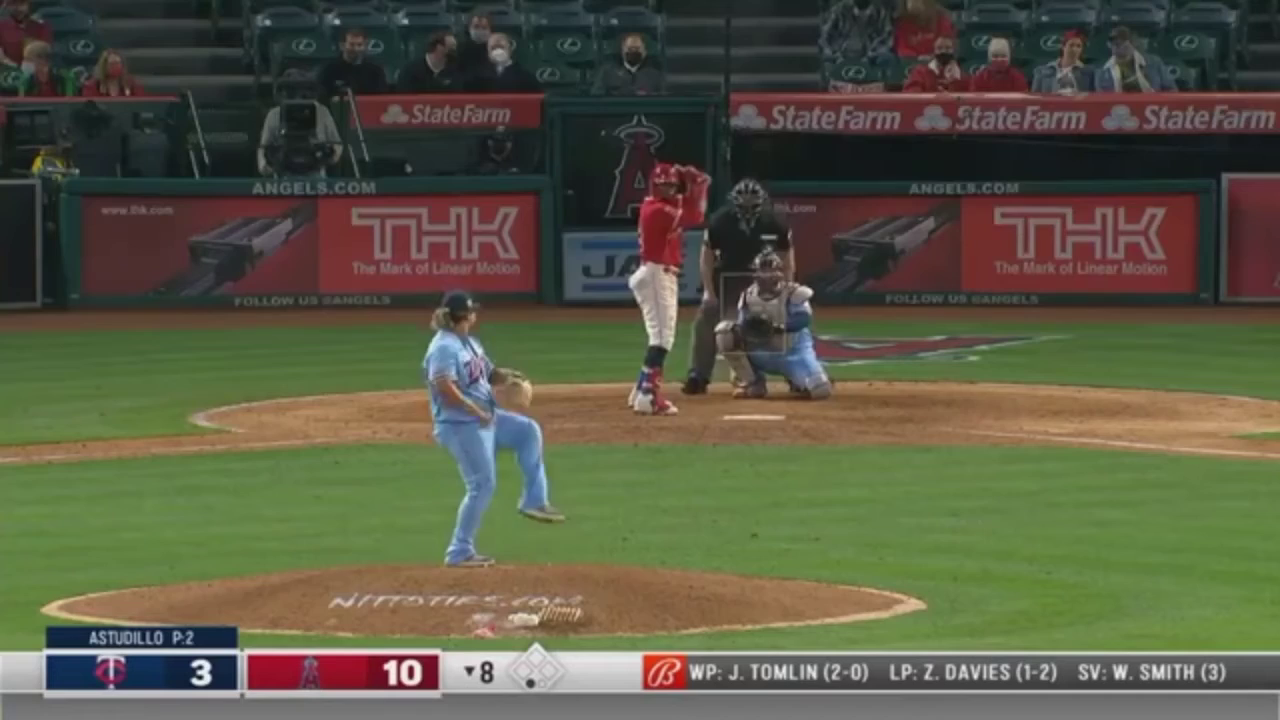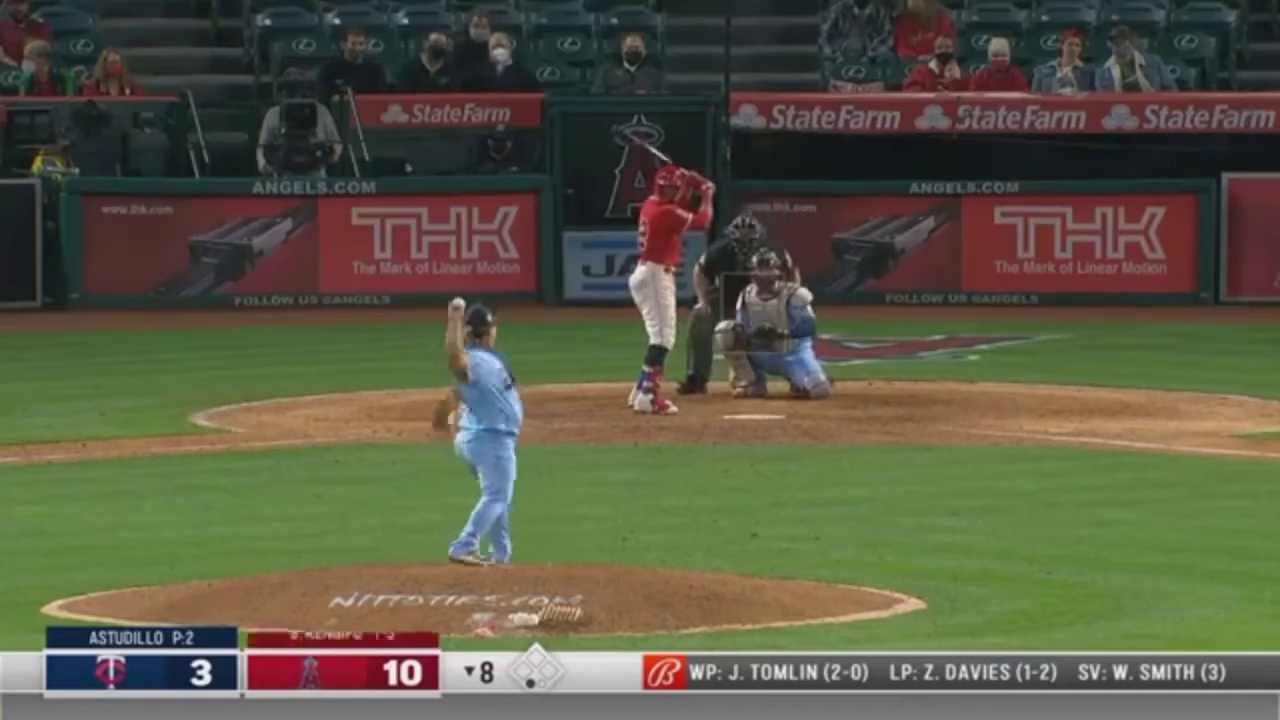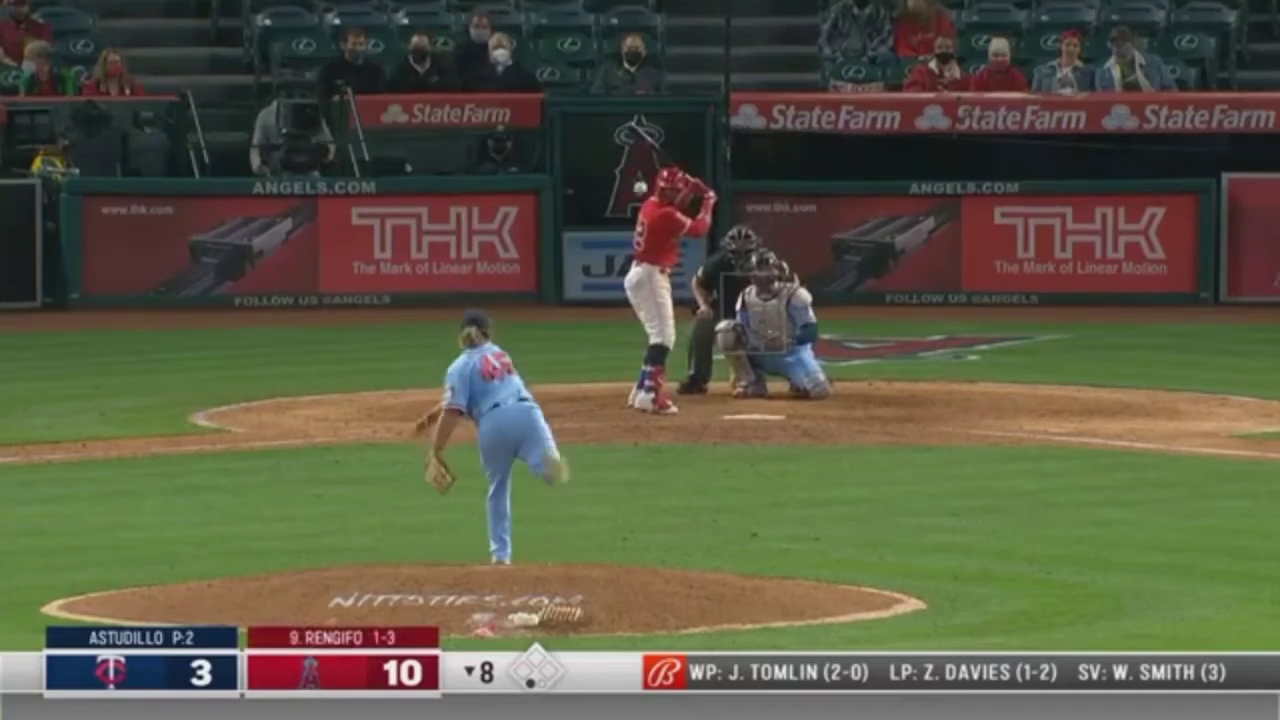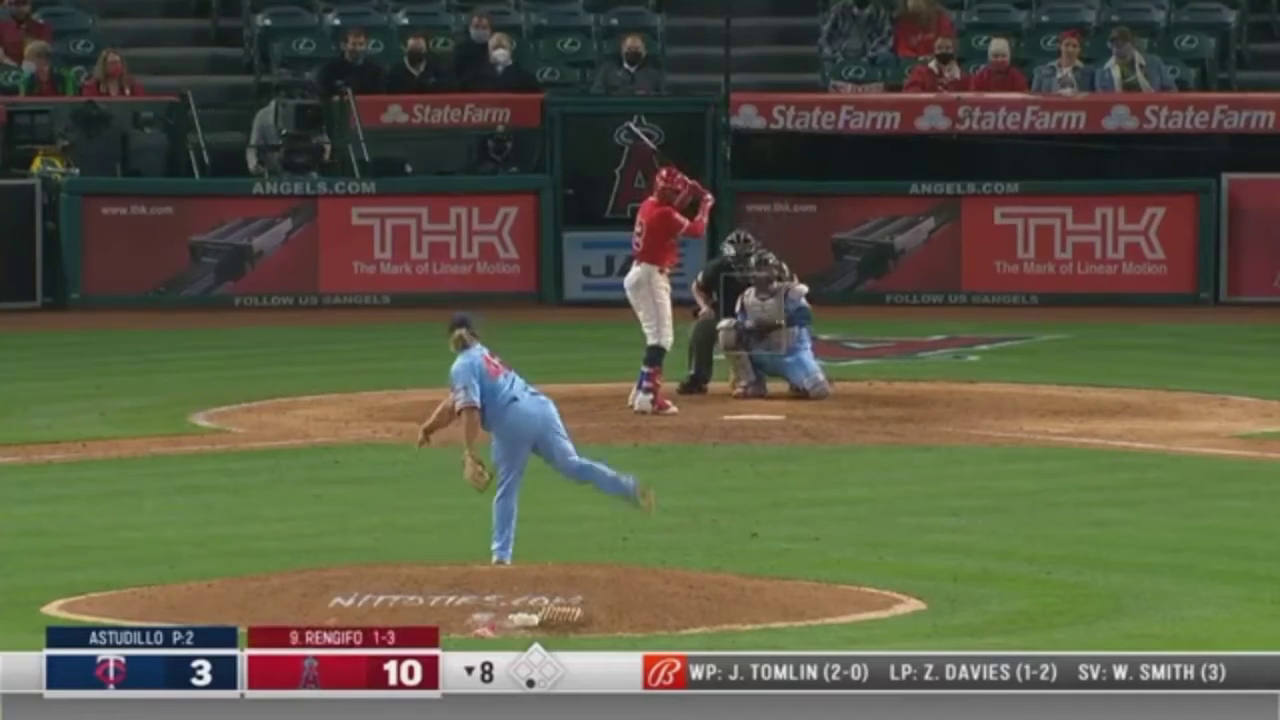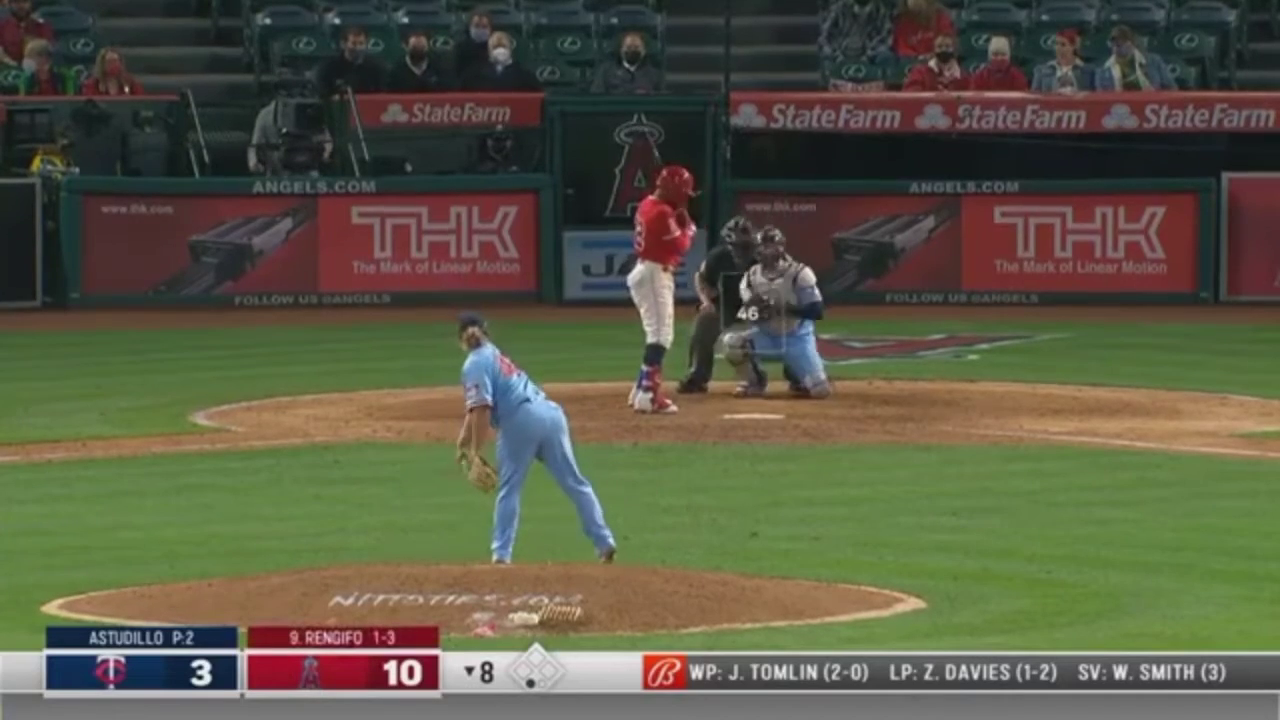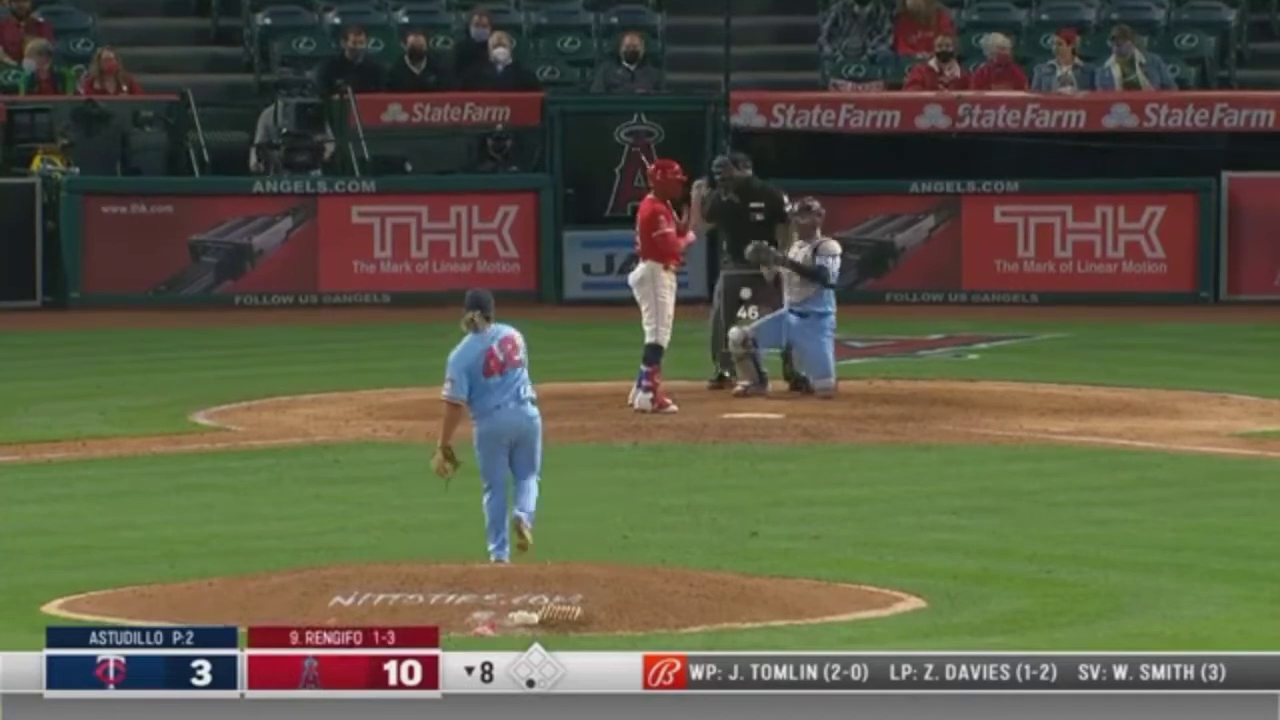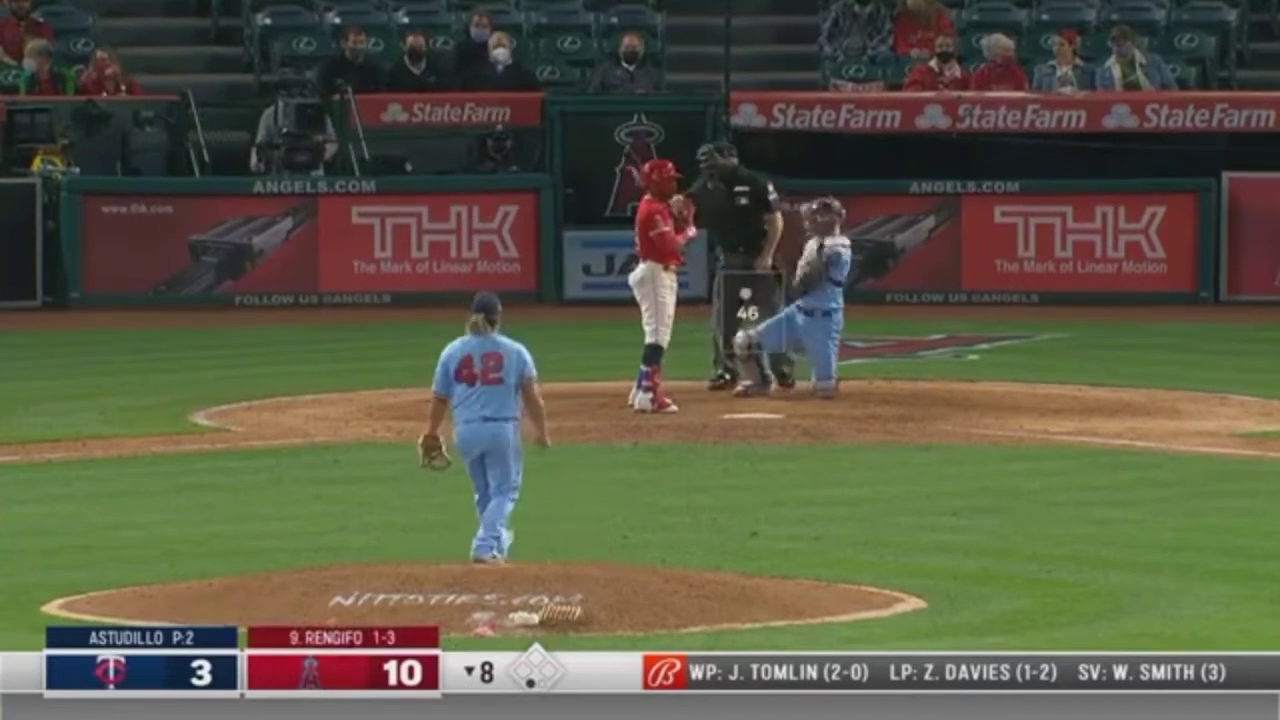
dt=0.5s
person 1, frame 1
left shoulder: (469, 343)
right shoulder: (443, 347)
left elbow: (489, 373)
right elbow: (443, 388)
left wrist: (509, 377)
right wrist: (476, 410)
left hip: (482, 421)
right hip: (461, 428)
left knee: (528, 431)
right knee: (481, 487)
left ankle: (534, 502)
right ankle: (458, 553)
person 1, frame 2
left shoulder: (485, 355)
right shoulder: (474, 360)
left elbow: (458, 390)
right elbow: (454, 359)
left wrist: (449, 405)
right wrist: (453, 322)
left hip: (474, 438)
right hip: (491, 439)
left knee: (496, 492)
right knee: (496, 495)
left ankle: (501, 551)
right ankle: (463, 547)
person 1, frame 3
left shoulder: (459, 367)
right shoulder: (498, 353)
left elbow: (453, 410)
left wrist: (436, 452)
right wrist: (432, 417)
left hip: (492, 426)
right hip: (525, 414)
left knee: (497, 491)
right knee: (550, 471)
left ankle: (500, 554)
right ankle: (549, 457)
person 1, frame 4
left shoulder: (462, 367)
right shoulder: (483, 354)
left elbow: (469, 410)
right elbow: (455, 403)
left wrist: (470, 451)
right wrist: (427, 429)
left hip: (511, 423)
right hip: (541, 409)
left knee: (506, 492)
right knee: (574, 466)
left ankle: (501, 555)
right ankle: (630, 489)
person 1, frame 5
left shoulder: (474, 365)
right shoulder: (493, 354)
left elbow: (481, 410)
right elbow: (477, 406)
left wrist: (476, 452)
right wrist: (464, 443)
left hip: (520, 423)
right hip: (551, 413)
left knee: (509, 491)
right knee: (574, 482)
left ankle: (501, 554)
right ankle: (605, 543)
person 1, frame 6
left shoulder: (461, 354)
right shoulder: (512, 334)
left elbow: (455, 404)
left wrist: (444, 444)
left hip: (491, 422)
right hip: (526, 414)
left knee: (495, 488)
right knee: (528, 475)
left ankle: (499, 552)
right ankle: (523, 515)
person 1, frame 7
left shoulder: (451, 351)
right shoulder: (515, 350)
left elbow: (439, 398)
right elbow: (531, 396)
left wrist: (432, 431)
right wrist: (542, 430)
left hip: (466, 431)
right hip: (501, 429)
left knee: (483, 491)
right knee: (504, 491)
left ankle: (495, 540)
right ankle: (485, 546)
person 2, frame 1
left shoulder: (667, 204)
right shoulder: (657, 210)
left elbow: (688, 209)
right elbow: (695, 217)
left wrist: (694, 184)
right wrist: (702, 186)
left hip: (663, 276)
right hip: (657, 276)
left knee: (661, 336)
right knee: (662, 337)
left ankle: (642, 392)
right ankle: (648, 397)
person 2, frame 2
left shoulder: (652, 204)
right shoulder: (666, 212)
left elbow: (678, 206)
right elbow: (702, 221)
left wrist: (690, 187)
right wrist: (707, 193)
left hip: (649, 274)
right hip: (656, 276)
left knee: (660, 336)
right knee: (663, 336)
left ankle: (642, 390)
right ankle: (648, 397)
person 2, frame 3
left shoulder: (651, 205)
right shoulder: (665, 214)
left elbow: (676, 208)
right elbow: (699, 229)
left wrist: (691, 192)
right wrist: (708, 202)
left hip: (642, 274)
right hip: (651, 277)
left knee: (658, 336)
right knee: (664, 336)
left ankle: (641, 391)
right ankle: (650, 395)
person 2, frame 4
left shoulder: (649, 205)
right shoulder: (663, 213)
left elbow: (672, 210)
right elbow: (697, 229)
left wrist: (689, 194)
right wrist: (706, 202)
left hip: (643, 274)
right hip: (650, 277)
left knee: (657, 336)
right knee: (661, 337)
left ankle: (642, 391)
right ankle: (648, 397)
person 2, frame 5
left shoulder: (647, 204)
right shoulder: (663, 212)
right elbow: (680, 246)
left wrist: (680, 219)
right wrist: (690, 228)
left hip: (647, 271)
right hip: (654, 274)
left knee: (657, 334)
right knee: (661, 335)
left ankle: (641, 390)
right ankle: (647, 395)
person 2, frame 6
left shoulder: (659, 205)
right shoulder: (656, 209)
left elbow: (674, 233)
right elbow: (672, 246)
left wrist: (685, 224)
right wrist: (689, 236)
left hip: (659, 273)
right hip: (656, 274)
left knee: (656, 334)
right knee: (658, 334)
left ankle: (642, 389)
right ankle: (647, 395)
person 2, frame 7
left shoulder: (661, 206)
right shoulder: (652, 209)
left elbow: (675, 232)
right elbow: (671, 245)
left wrist: (684, 218)
right wrist: (690, 231)
left hip: (662, 273)
right hip: (655, 274)
left knee: (658, 334)
right knee: (658, 334)
left ankle: (642, 389)
right ankle: (647, 395)
person 3, frame 1
left shoulder: (774, 222)
right shoulder: (719, 220)
left elbow: (787, 256)
right elbow: (706, 255)
right wrist: (708, 291)
right hip: (726, 278)
right knee: (706, 320)
right ankle: (698, 378)
person 3, frame 2
right shoulder: (718, 251)
left elbow: (793, 272)
right elbow: (700, 272)
right wrist: (702, 301)
right hip: (725, 298)
right knee: (699, 319)
right ankle: (696, 378)
person 3, frame 3
left shoulder: (765, 263)
right shoulder: (716, 263)
left elbow: (786, 284)
right elbow: (697, 283)
right wrist: (704, 305)
left hip: (755, 310)
right hip: (725, 308)
right knee: (701, 327)
right ankle: (696, 378)
person 3, frame 4
left shoulder: (764, 268)
right shoulder: (717, 267)
left elbow: (781, 291)
right elbow: (698, 287)
right wrist: (705, 306)
left hip: (756, 312)
right hip: (724, 310)
right knee: (701, 330)
right ankle: (697, 379)
person 3, frame 5
right shoulder: (718, 255)
right elbow: (700, 278)
right wrist: (706, 301)
right hip: (724, 305)
right knee: (701, 330)
right ankle: (697, 377)
person 3, frame 6
left shoulder: (770, 195)
right shoulder: (719, 197)
left elbow: (788, 230)
right elbow: (700, 226)
right wrist: (696, 199)
right hip: (732, 266)
right knee: (720, 319)
right ankle: (723, 371)
person 3, frame 7
left shoulder: (756, 183)
right shoulder: (705, 188)
left elbow: (775, 221)
left wrist: (767, 256)
left hip: (757, 259)
right hip: (727, 261)
left knee: (771, 314)
right knee: (723, 318)
left ankle: (782, 369)
right ankle: (725, 370)
person 4, frame 1
left shoulder: (794, 293)
right shoulder: (749, 296)
left elbow: (804, 320)
right elbow: (741, 331)
left wrist: (775, 326)
right wrist: (749, 327)
left hip: (794, 354)
right hip: (761, 354)
left knee: (821, 390)
right knee: (725, 330)
left ankle: (796, 379)
right ankle: (754, 382)
person 4, frame 2
left shoulder: (794, 294)
right shoulder: (747, 296)
left elbow: (809, 327)
right elbow: (740, 331)
left wrist: (780, 332)
right wrist: (750, 335)
left hip: (793, 354)
right hip: (761, 355)
left knee: (819, 390)
right knee: (724, 329)
left ankle: (797, 379)
right ankle: (753, 382)
person 4, frame 3
left shoulder: (793, 295)
right shoulder: (747, 296)
left elbow: (811, 332)
right elbow: (740, 332)
left wrist: (786, 340)
left hip: (792, 355)
right hip: (760, 355)
left knee: (819, 390)
right knee: (725, 328)
left ankle: (797, 379)
right ankle: (753, 382)
person 4, frame 4
left shoulder: (791, 292)
right shoulder: (747, 298)
left elbow: (805, 315)
right elbow: (741, 334)
left wrist: (775, 323)
left hip: (793, 354)
right hip: (762, 356)
left knee: (819, 390)
right knee: (727, 327)
left ankle: (798, 381)
right ankle: (752, 382)
person 4, frame 5
left shoulder: (799, 274)
right shoulder: (752, 275)
left elbow: (817, 311)
right elbow: (746, 306)
left wrist: (784, 308)
left hip: (797, 339)
right hip: (767, 336)
left knee: (819, 388)
right knee: (731, 342)
left ankle: (798, 378)
right ankle: (755, 382)
person 4, frame 6
left shoulder: (827, 247)
right shoulder: (796, 246)
left elbow: (822, 276)
left wrist: (786, 262)
right wrist: (770, 259)
left hip: (816, 322)
right hip: (789, 315)
left knee: (824, 388)
right knee: (737, 337)
left ankle: (807, 375)
right ankle: (757, 382)
person 4, frame 7
left shoulder: (839, 244)
right shoulder: (814, 242)
left elbow: (828, 259)
left hip: (823, 319)
right hip: (797, 313)
left knee: (826, 389)
right knee: (746, 340)
left ankle: (824, 379)
right ankle: (759, 382)
